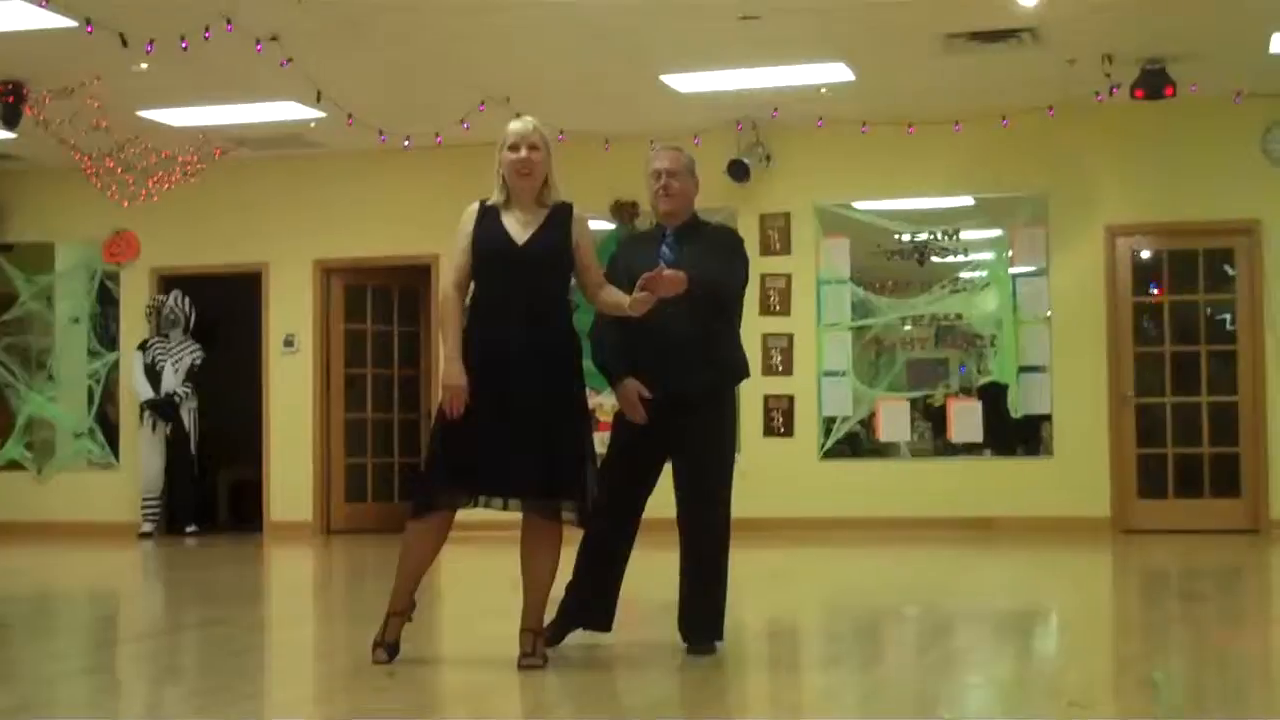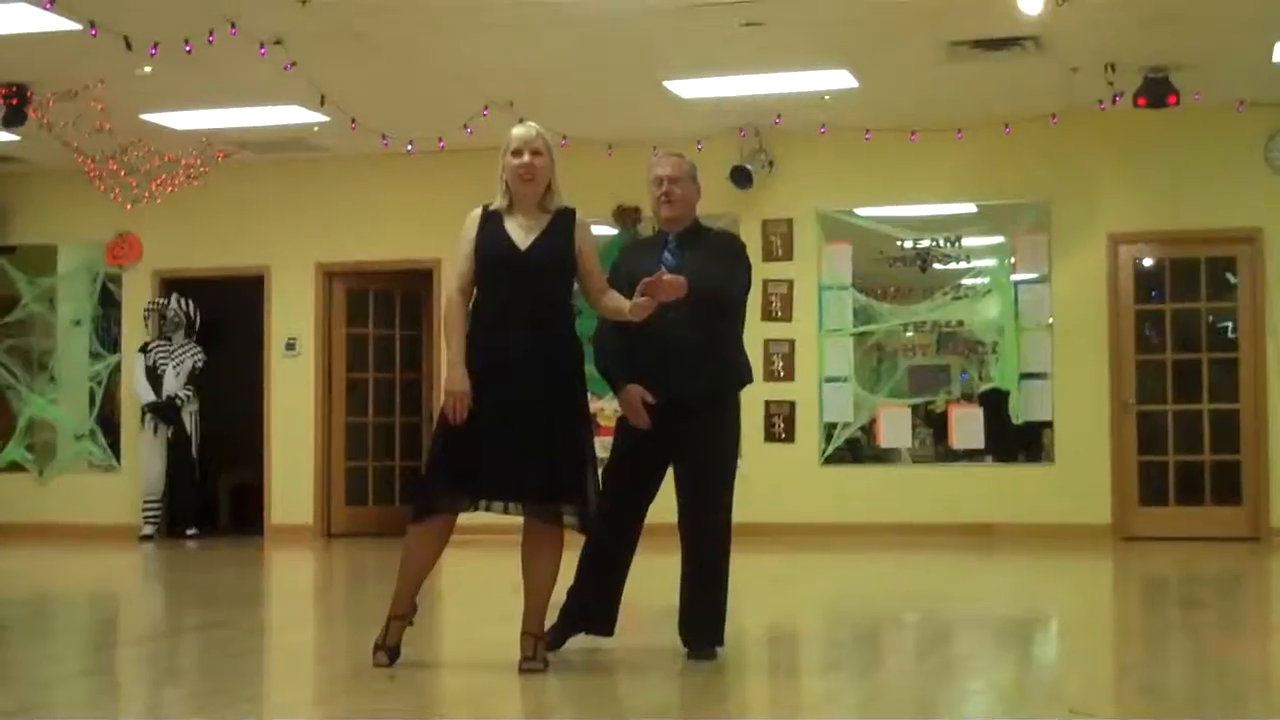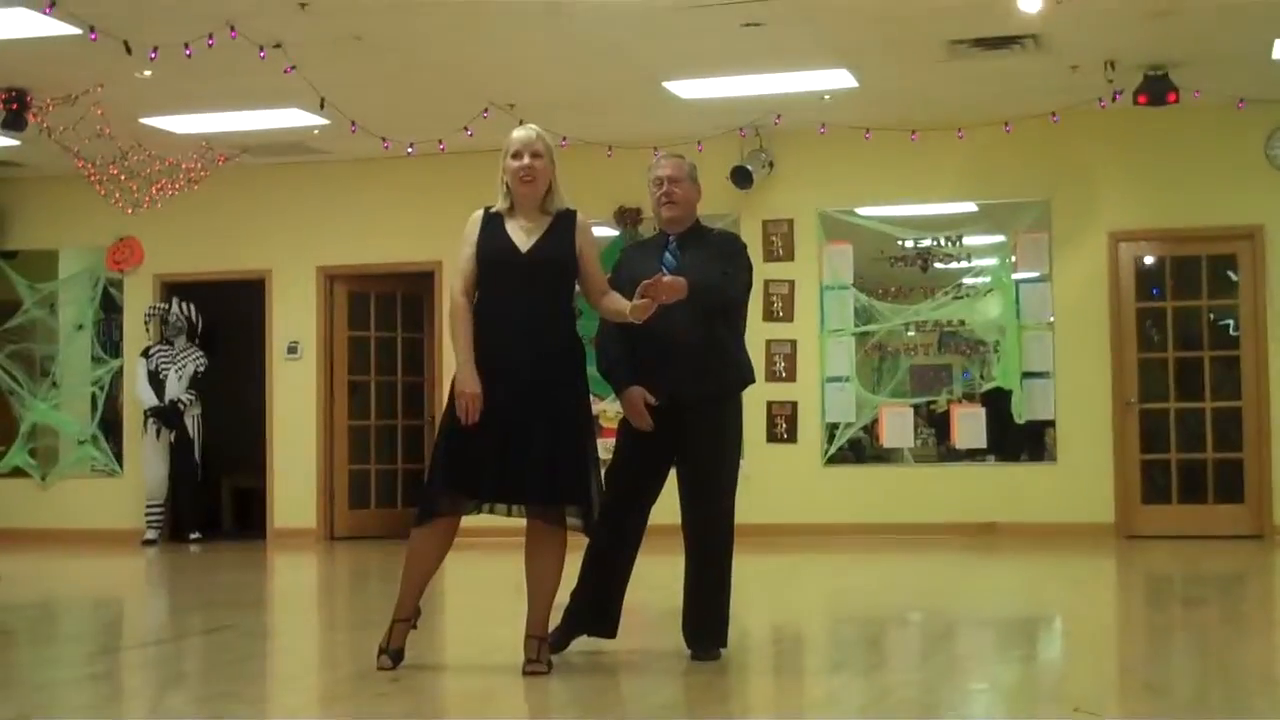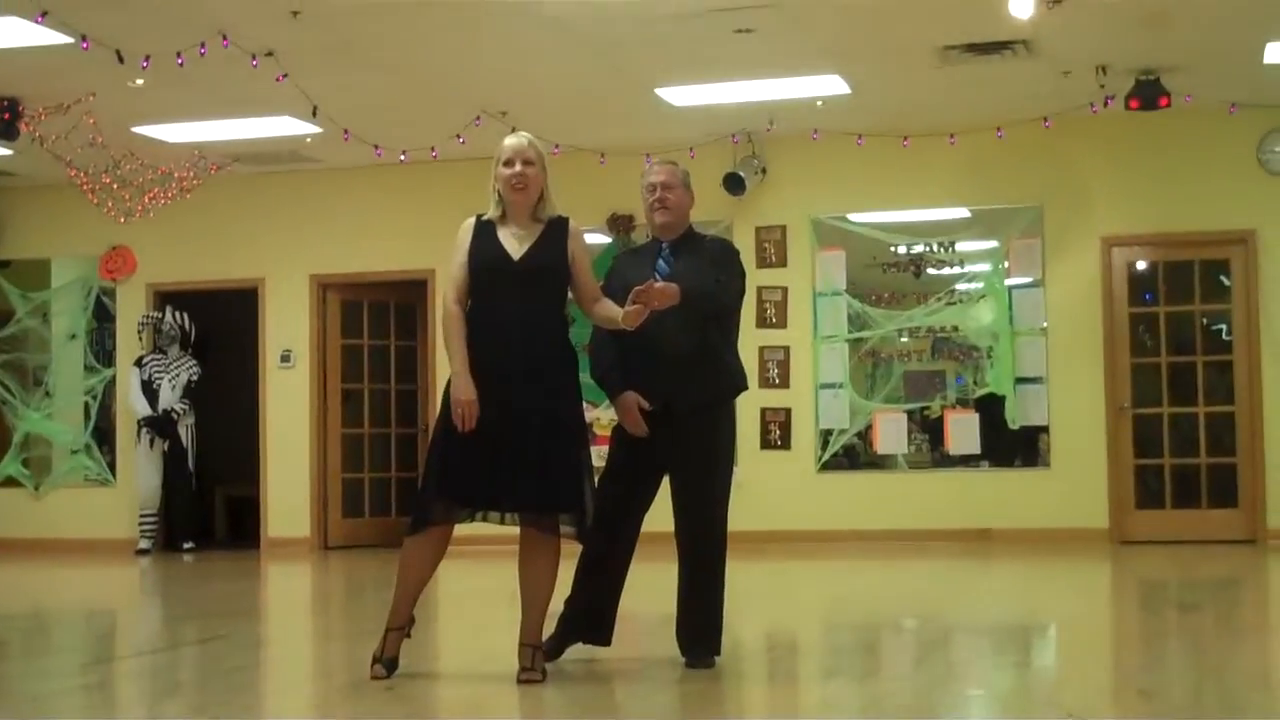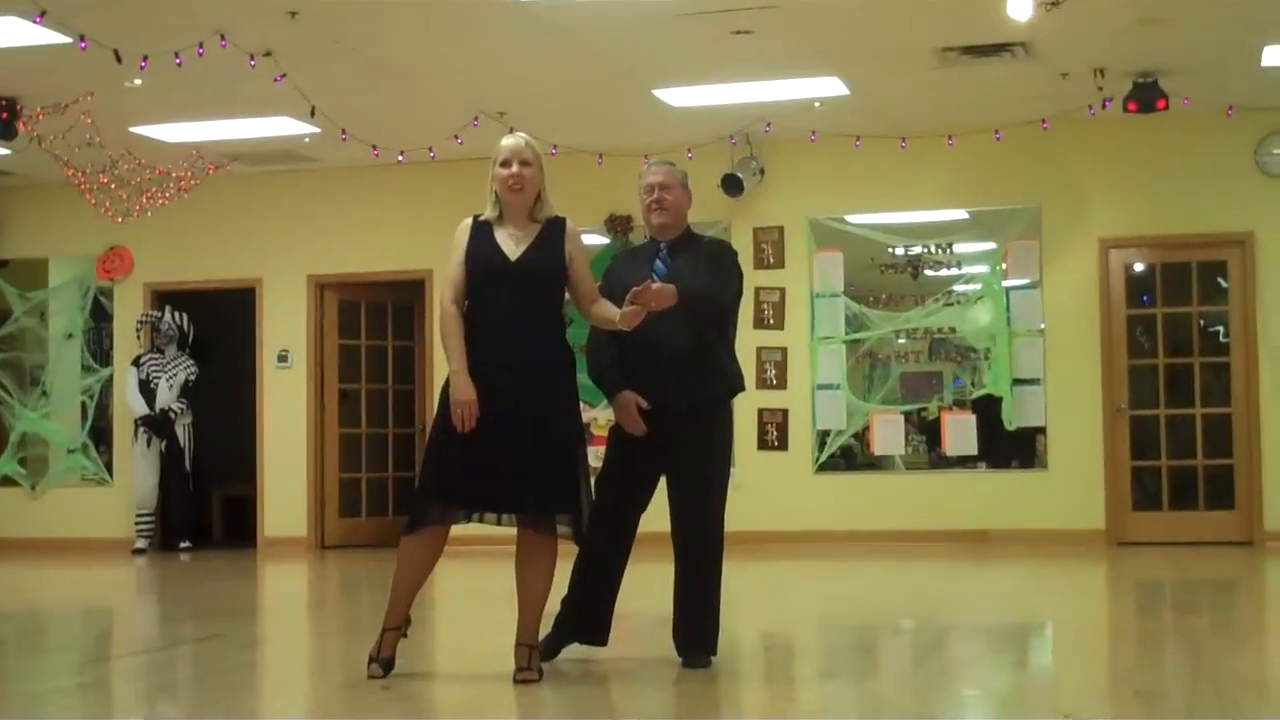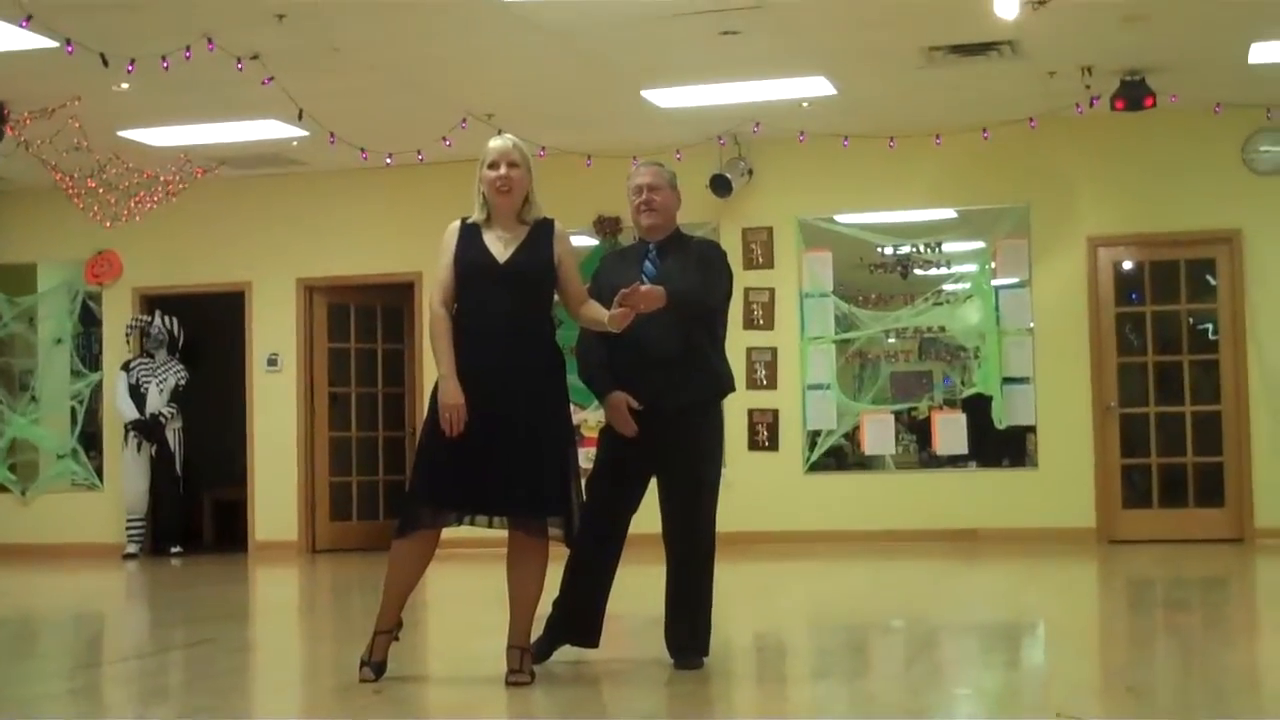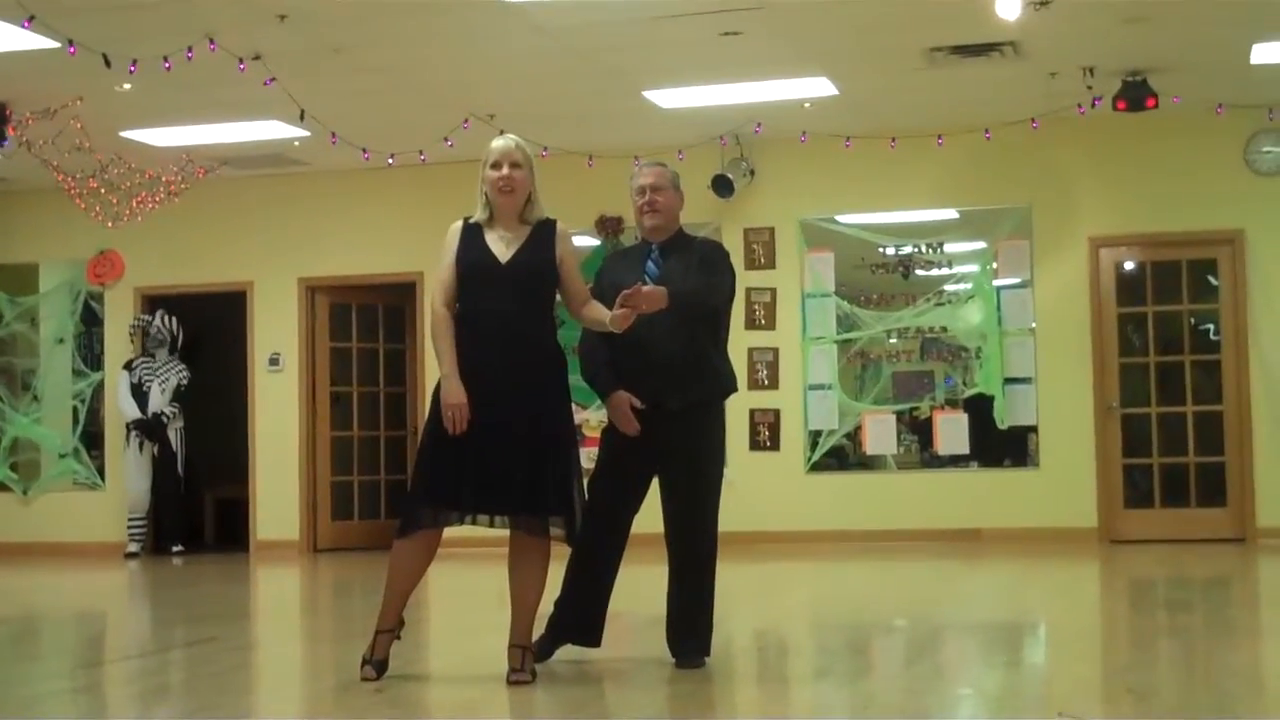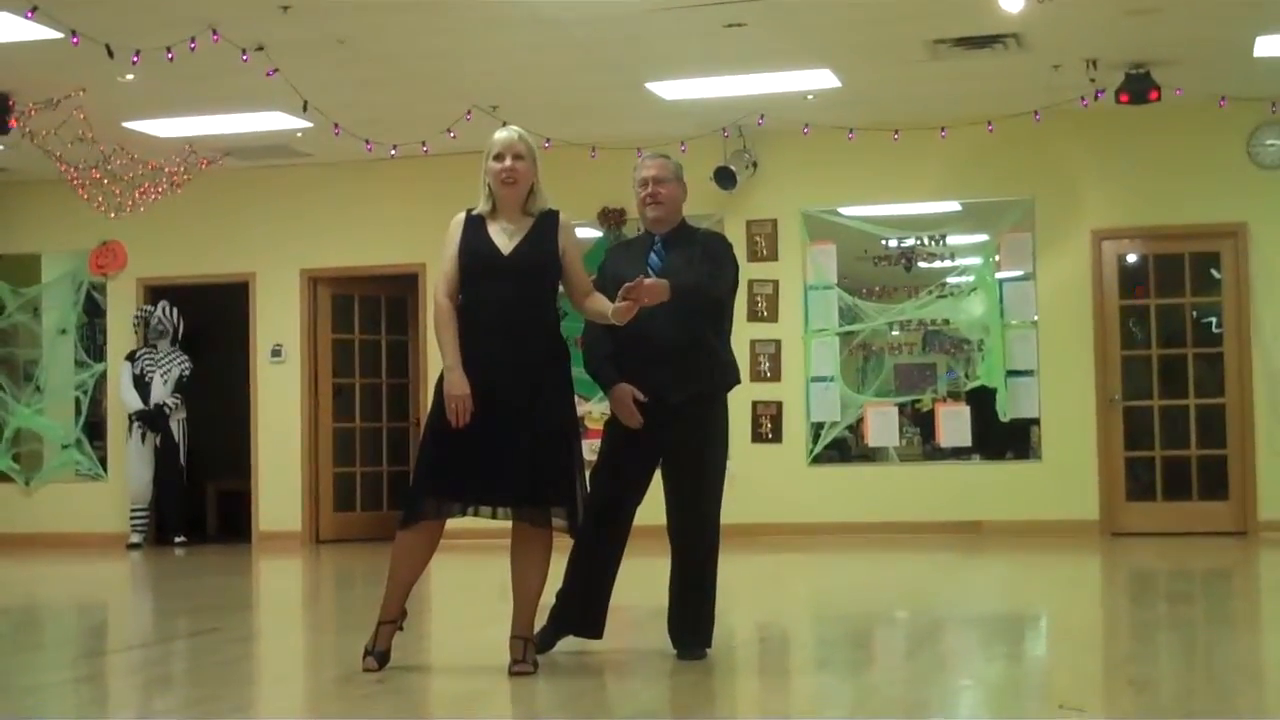
dt=0.3s
person 1, frame 1
left shoulder: (570, 219)
right shoulder: (477, 215)
left elbow: (596, 289)
right elbow: (453, 291)
left wrist: (631, 303)
right wrist: (452, 363)
left hip: (549, 369)
right hip: (484, 365)
left knee: (544, 500)
right knee: (440, 492)
left ankle: (532, 629)
right ankle: (397, 610)
person 1, frame 2
left shoulder: (572, 225)
right shoulder: (480, 220)
left elbow: (598, 295)
right elbow: (458, 295)
left wrist: (632, 309)
right wrist: (456, 368)
left hip: (552, 374)
right hip: (486, 369)
left knee: (546, 504)
right knee: (442, 494)
left ankle: (533, 634)
right ankle: (398, 615)
person 1, frame 3
left shoulder: (574, 226)
right shoulder: (481, 223)
left elbow: (599, 296)
right elbow: (460, 297)
left wrist: (633, 310)
right wrist: (465, 370)
left hip: (554, 376)
right hip: (488, 373)
left knee: (549, 505)
right knee: (446, 496)
left ankle: (537, 635)
right ankle: (402, 617)
person 1, frame 4
left shoulder: (566, 233)
right shoulder: (473, 230)
left elbow: (591, 302)
right elbow: (453, 304)
left wrist: (624, 316)
right wrist: (460, 377)
left hip: (547, 384)
right hip: (480, 382)
left knee: (543, 515)
right knee: (439, 505)
left ankle: (530, 644)
right ankle: (395, 627)
person 1, frame 5
left shoulder: (563, 233)
right shoulder: (470, 230)
left elbow: (589, 302)
right elbow: (450, 305)
left wrist: (622, 317)
right wrist: (459, 377)
left hip: (544, 385)
right hip: (478, 381)
left knee: (539, 514)
right knee: (436, 506)
left ankle: (527, 643)
right ankle: (392, 626)
person 1, frame 6
left shoulder: (551, 236)
right shoulder: (459, 233)
left elbow: (578, 304)
right elbow: (439, 307)
left wrist: (611, 318)
right wrist: (448, 380)
left hip: (534, 387)
right hip: (468, 385)
left knee: (530, 517)
right knee: (427, 509)
left ankle: (519, 646)
right ankle: (384, 630)
person 1, frame 7
left shoulder: (553, 236)
right shoulder: (461, 233)
left elbow: (580, 304)
right elbow: (441, 307)
left wrist: (614, 319)
right wrist: (450, 380)
left hip: (536, 387)
right hip: (469, 385)
left knee: (532, 516)
right knee: (429, 508)
left ankle: (520, 644)
right ankle: (385, 628)
person 1, frame 8
left shoulder: (556, 227)
right shoulder: (464, 225)
left elbow: (582, 295)
right elbow: (444, 299)
left wrist: (616, 311)
right wrist: (453, 372)
left hip: (539, 379)
right hip: (472, 376)
left knee: (534, 507)
right knee: (432, 498)
left ankle: (523, 636)
right ankle: (388, 620)
person 2, frame 1
left shoulder: (723, 243)
right shoulder: (629, 251)
left elbow: (729, 293)
right elbow: (605, 321)
left wrist: (685, 284)
right wrist: (619, 377)
left hip: (707, 399)
right hip: (641, 397)
left knee: (704, 515)
right knee: (613, 507)
left ankle: (701, 627)
right ankle: (578, 611)
person 2, frame 2
left shoulder: (725, 248)
right shoulder: (631, 257)
left elbow: (731, 298)
right elbow: (608, 326)
left wrist: (685, 288)
right wrist: (622, 383)
left hip: (710, 404)
right hip: (644, 403)
left knee: (706, 520)
right knee: (615, 512)
left ankle: (701, 632)
right ankle: (579, 615)
person 2, frame 3
left shoulder: (725, 248)
right shoulder: (632, 258)
left elbow: (732, 297)
right elbow: (609, 328)
left wrist: (686, 289)
right wrist: (624, 385)
left hip: (711, 404)
right hip: (647, 404)
left knee: (709, 521)
right knee: (617, 513)
left ankle: (705, 633)
right ankle: (582, 617)
person 2, frame 4
left shoulder: (719, 254)
right shoulder: (625, 265)
left elbow: (724, 303)
right elbow: (602, 335)
left wrist: (678, 295)
right wrist: (617, 390)
left hip: (705, 411)
right hip: (640, 410)
left knee: (702, 529)
right knee: (611, 521)
left ankle: (699, 640)
right ankle: (577, 625)
person 2, frame 5
left shoulder: (716, 255)
right shoulder: (623, 265)
left elbow: (721, 304)
right elbow: (600, 335)
left wrist: (675, 296)
right wrist: (616, 390)
left hip: (702, 412)
right hip: (637, 410)
left knee: (699, 529)
right knee: (608, 521)
left ankle: (696, 641)
right ankle: (574, 625)
person 2, frame 6
left shoulder: (705, 255)
right shoulder: (612, 266)
left elbow: (711, 303)
right elbow: (589, 336)
left wrist: (664, 297)
right wrist: (606, 391)
left hip: (692, 411)
right hip: (627, 412)
left knee: (691, 530)
right knee: (599, 523)
left ankle: (688, 642)
right ankle: (564, 627)
person 2, frame 7
left shoulder: (708, 256)
right shoulder: (614, 266)
left elbow: (713, 304)
right elbow: (591, 336)
left wrist: (666, 298)
right wrist: (609, 390)
left hip: (694, 412)
right hip: (629, 411)
left knee: (692, 529)
right knee: (601, 522)
left ankle: (689, 641)
right ankle: (567, 626)
person 2, frame 8
left shoulder: (712, 248)
right shoulder: (618, 258)
left elbow: (715, 295)
right elbow: (595, 328)
left wrist: (668, 290)
right wrist: (612, 382)
left hip: (697, 403)
right hip: (633, 403)
left knee: (694, 522)
right knee: (604, 513)
left ankle: (691, 632)
right ankle: (568, 617)
person 3, frame 1
left shoulder: (194, 350)
right shoulder: (146, 346)
left elbow: (192, 382)
right elbow: (138, 378)
left wrist: (172, 401)
right wrist: (152, 402)
left hip: (182, 413)
right hip: (152, 412)
left knee: (184, 465)
right knee: (152, 466)
left ankle: (187, 520)
right ankle: (149, 520)
person 3, frame 2
left shoulder: (195, 352)
right shoulder: (148, 348)
left elbow: (193, 385)
right elbow: (139, 380)
left wrist: (173, 404)
right wrist: (154, 405)
left hip: (184, 416)
right hip: (154, 415)
left knee: (185, 469)
right knee: (153, 469)
left ankle: (188, 523)
right ankle: (150, 522)
person 3, frame 3
left shoulder: (197, 357)
right shoulder: (150, 353)
left elbow: (196, 389)
right elbow: (141, 385)
left wrist: (178, 409)
right wrist: (156, 409)
left hip: (186, 420)
right hip: (156, 419)
left knee: (188, 472)
right knee: (155, 473)
left ankle: (191, 527)
right ankle: (153, 527)
person 3, frame 4
left shoulder: (190, 366)
right shoulder: (143, 362)
left elbow: (190, 398)
right elbow: (134, 394)
left wrist: (170, 418)
right wrist: (150, 418)
left hip: (179, 429)
right hip: (149, 429)
left knee: (181, 482)
right knee: (149, 482)
left ankle: (184, 536)
right ankle: (146, 536)
person 3, frame 5
left shoulder: (188, 366)
right shoulder: (141, 361)
left elbow: (186, 398)
right elbow: (131, 393)
left wrist: (167, 418)
right wrist: (147, 418)
left hip: (177, 429)
right hip: (146, 428)
left knee: (178, 482)
right knee: (145, 482)
left ankle: (181, 535)
right ankle: (142, 536)
person 3, frame 6
left shoulder: (178, 370)
right shoulder: (131, 366)
left elbow: (177, 402)
right elbow: (121, 398)
left wrist: (157, 422)
right wrist: (137, 422)
left hip: (167, 433)
right hip: (136, 433)
left knee: (169, 486)
right knee: (136, 487)
left ankle: (171, 541)
right ankle: (133, 540)
person 3, frame 7
left shoulder: (179, 370)
right shoulder: (132, 366)
left elbow: (179, 402)
right elbow: (123, 397)
left wrist: (159, 421)
right wrist: (139, 421)
left hip: (168, 433)
right hip: (138, 432)
left knee: (170, 486)
right knee: (138, 486)
left ankle: (173, 539)
right ankle: (135, 539)
person 3, frame 8
left shoulder: (182, 361)
right shoulder: (134, 357)
left elbow: (181, 393)
right elbow: (125, 389)
left wrist: (162, 412)
right wrist: (141, 412)
left hip: (171, 424)
right hip: (140, 424)
left knee: (172, 476)
right knee: (140, 477)
left ankle: (175, 530)
right ankle: (137, 530)
